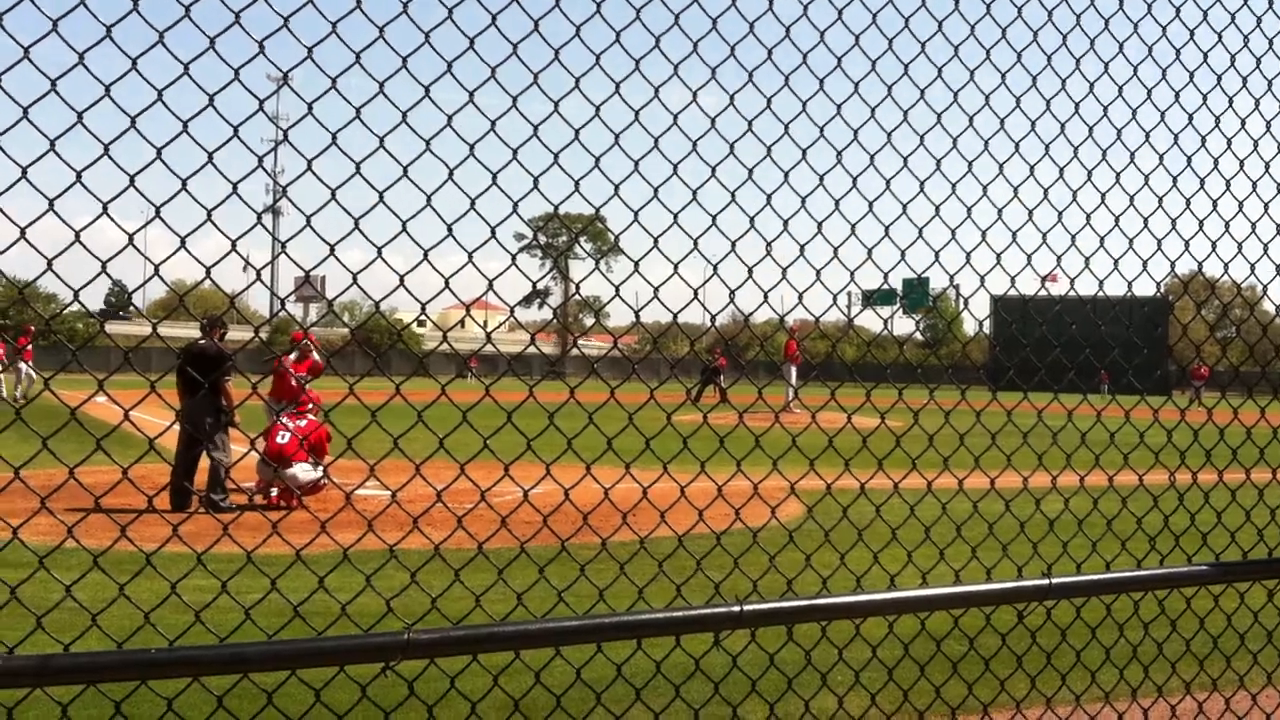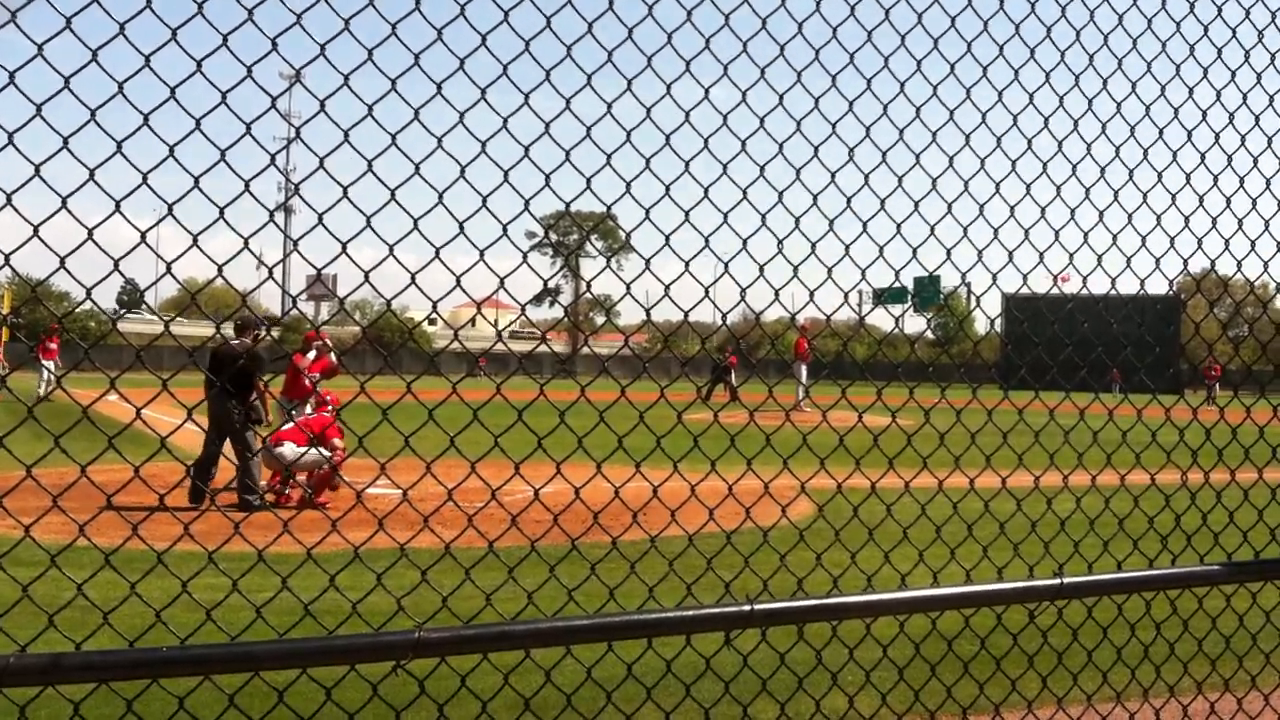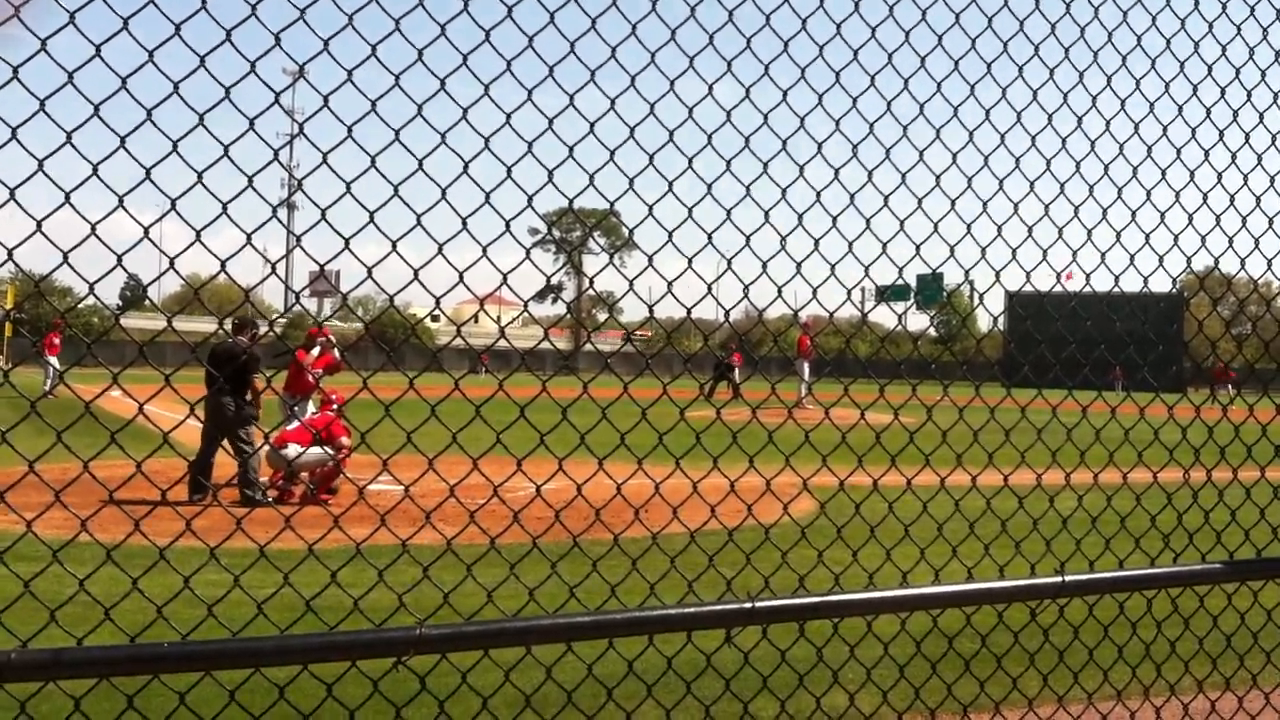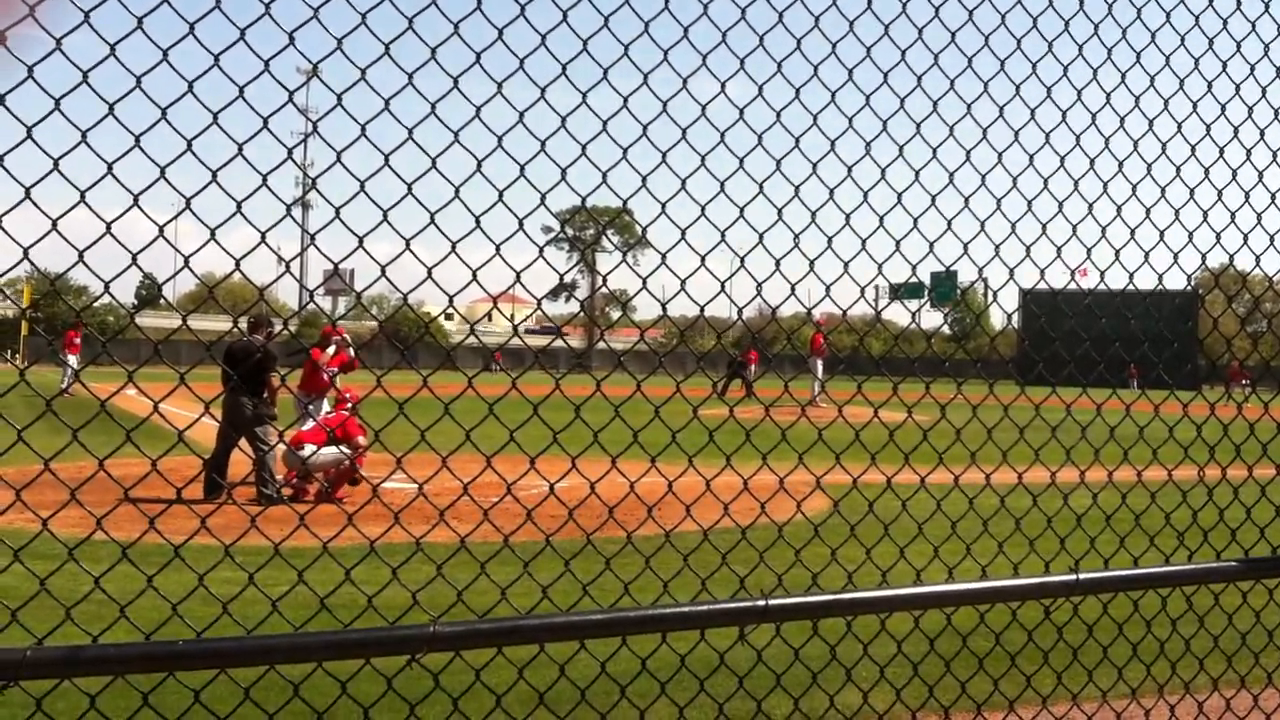
dt=0.7s
person 1, frame 1
left shoulder: (186, 350)
right shoulder: (220, 351)
left elbow: (180, 383)
right elbow: (225, 385)
right wrist: (233, 412)
left hip: (189, 407)
right hip: (211, 409)
left knee: (185, 455)
right knee: (219, 456)
left ankle: (180, 500)
right ankle: (216, 501)
person 1, frame 2
left shoulder: (218, 350)
right shoulder: (253, 353)
left elbow: (208, 382)
right elbow: (259, 386)
right wrist: (266, 412)
left hip: (216, 405)
right hip: (238, 408)
left knee: (210, 451)
right knee: (249, 455)
left ankle: (197, 496)
right ankle: (250, 500)
person 1, frame 3
left shoulder: (216, 348)
right shoulder: (248, 351)
left elbow: (208, 379)
right elbow: (254, 384)
right wrist: (257, 407)
left hip: (213, 402)
right hip: (234, 406)
left knee: (207, 448)
right knee: (247, 451)
left ankle: (197, 492)
right ankle: (252, 496)
person 1, frame 4
left shoulder: (232, 347)
right shoulder: (265, 351)
left elbow: (224, 378)
right elbow: (273, 383)
right wrist: (272, 405)
left hip: (230, 401)
right hip: (252, 404)
left knee: (222, 447)
right knee: (265, 449)
left ankle: (212, 490)
right ankle: (269, 494)
